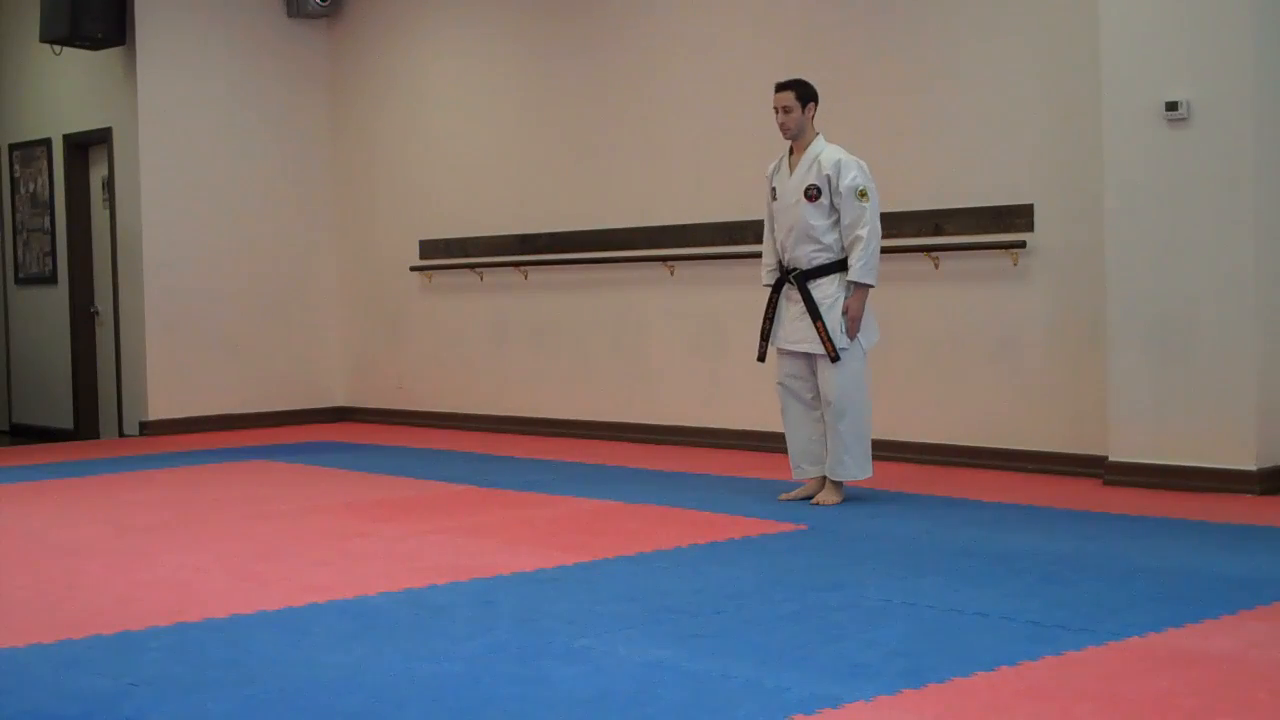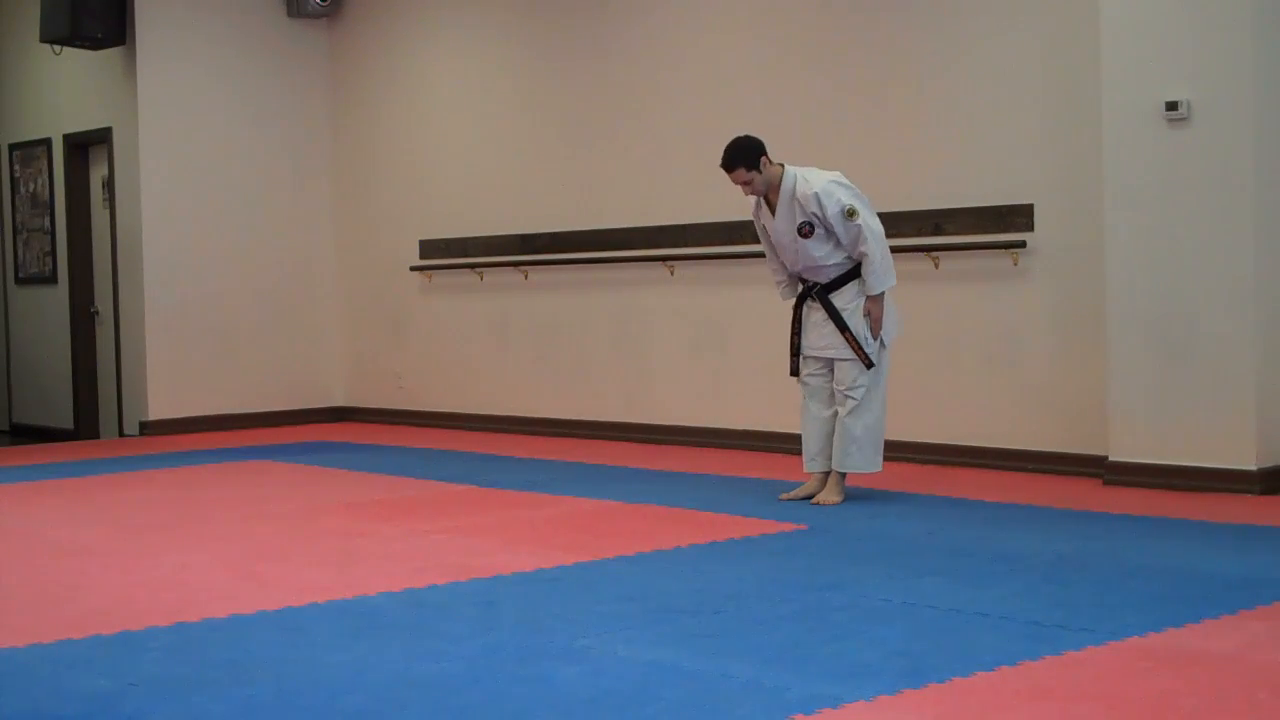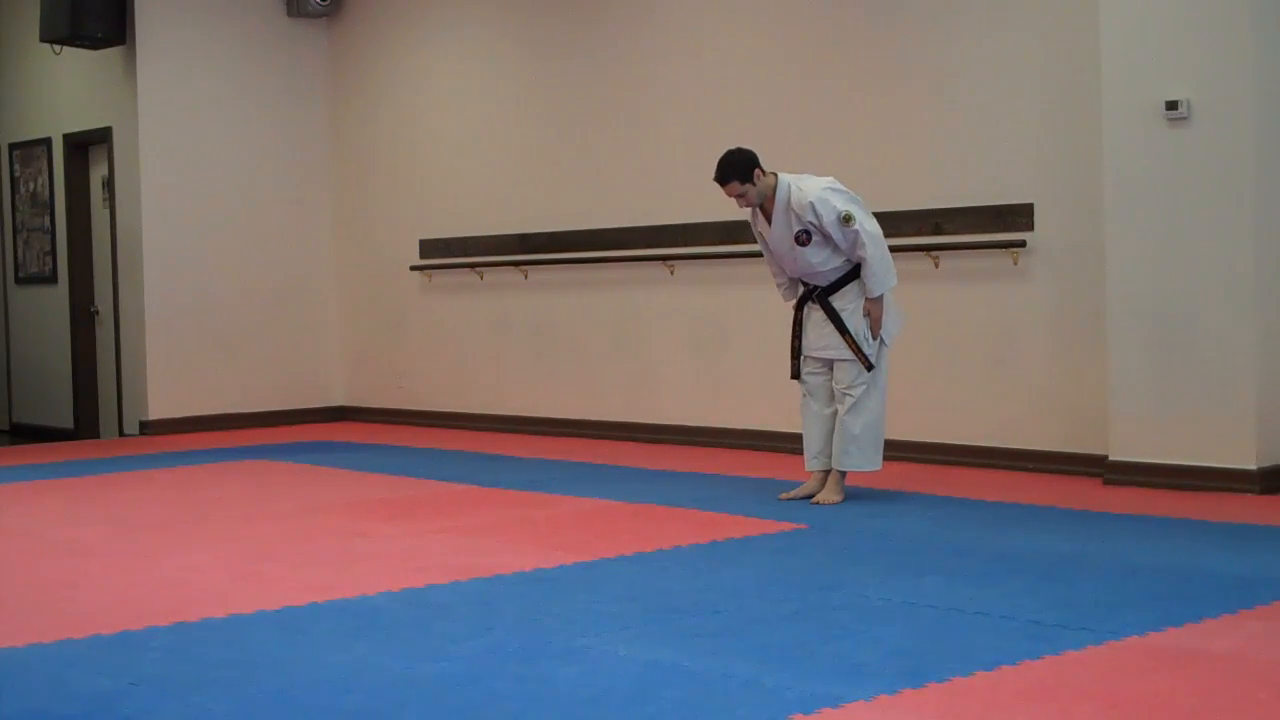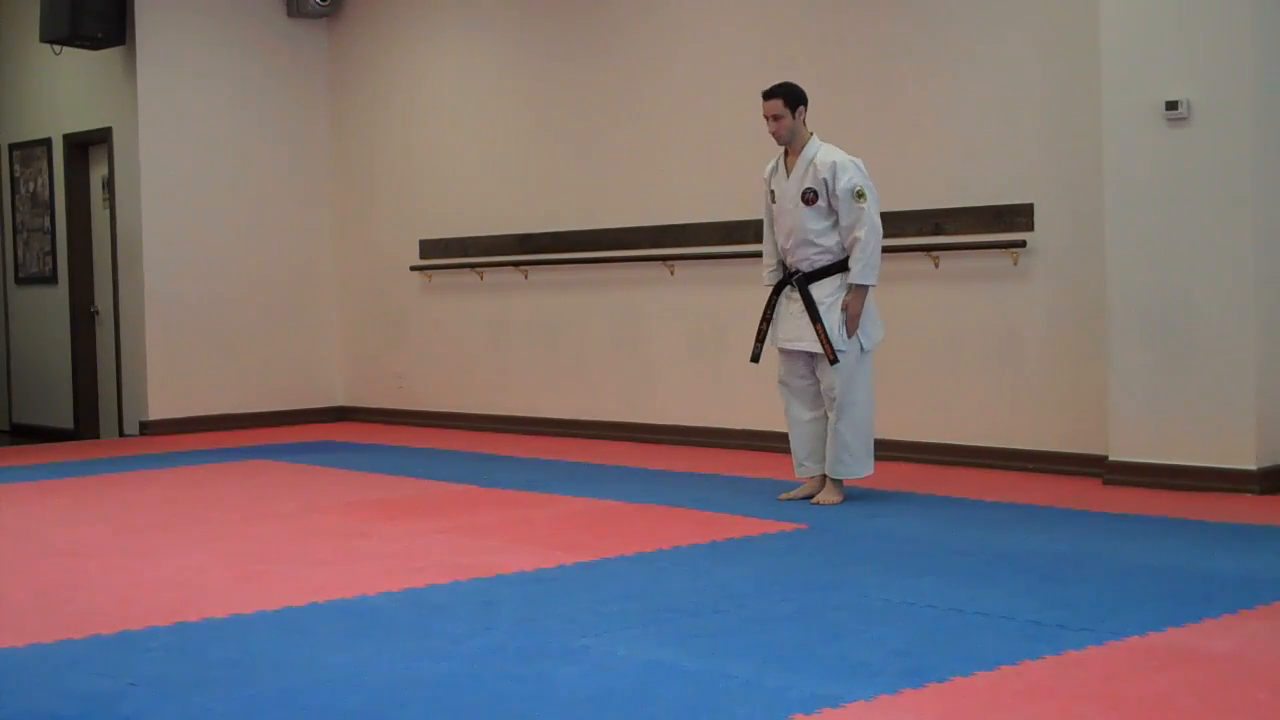
dt=0.7s
person 1, frame 1
left shoulder: (840, 164)
right shoulder: (777, 171)
left elbow: (864, 231)
left wrist: (858, 294)
right wrist: (774, 288)
left hip: (832, 293)
right hip: (792, 295)
left knee: (839, 392)
right knee: (794, 390)
left ankle: (835, 480)
right ankle: (812, 476)
person 1, frame 2
left shoulder: (819, 189)
right shoulder: (760, 206)
left elbow: (869, 239)
left wrist: (875, 297)
right wrist: (797, 300)
left hip: (853, 296)
right hip: (816, 301)
left knee: (854, 386)
right knee: (815, 388)
left ankle: (838, 478)
right ankle: (819, 475)
person 1, frame 3
left shoulder: (813, 197)
right shoulder: (757, 213)
left elbow: (868, 240)
left wrist: (874, 298)
right wrist: (798, 302)
left hip: (855, 296)
right hip: (817, 302)
left knee: (854, 386)
right knee: (815, 387)
left ankle: (837, 477)
right ankle: (818, 474)
person 1, frame 4
left shoulder: (836, 165)
right shoulder: (773, 172)
left elbow: (865, 231)
left wrist: (857, 292)
right wrist: (775, 287)
left hip: (835, 293)
right hip: (794, 295)
left knee: (841, 390)
right knee: (797, 390)
left ankle: (836, 479)
right ankle: (813, 475)
